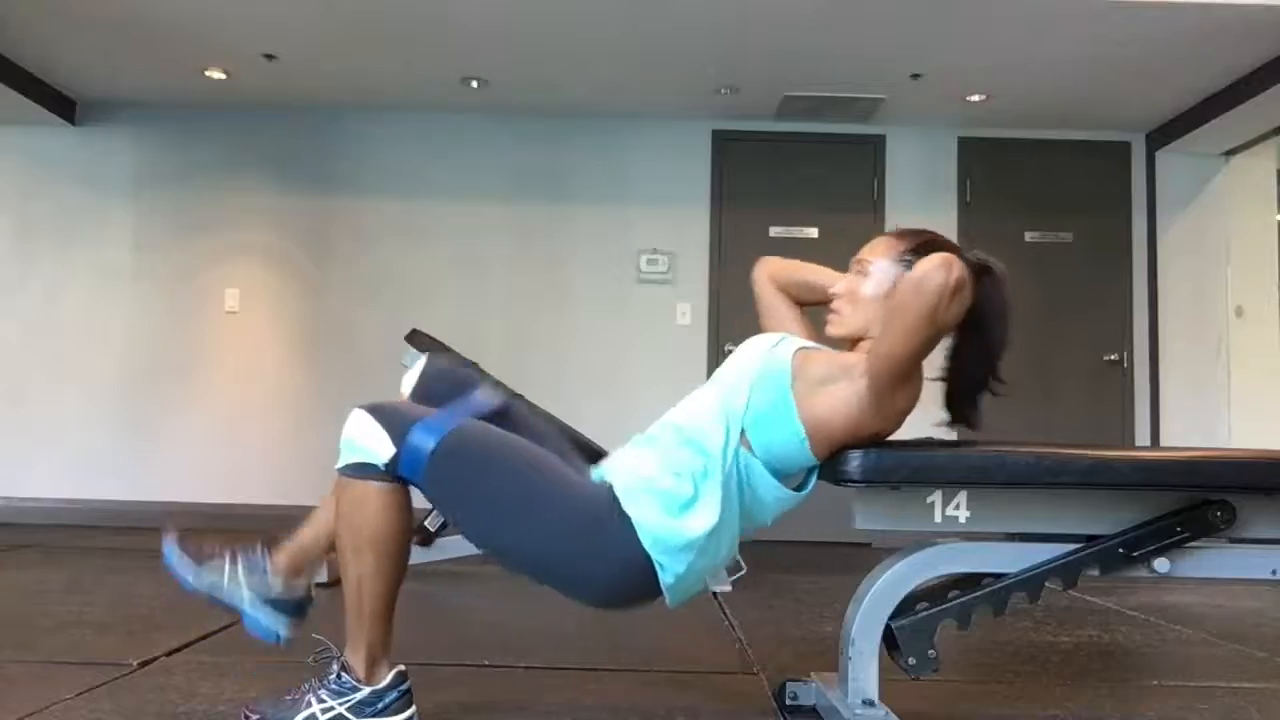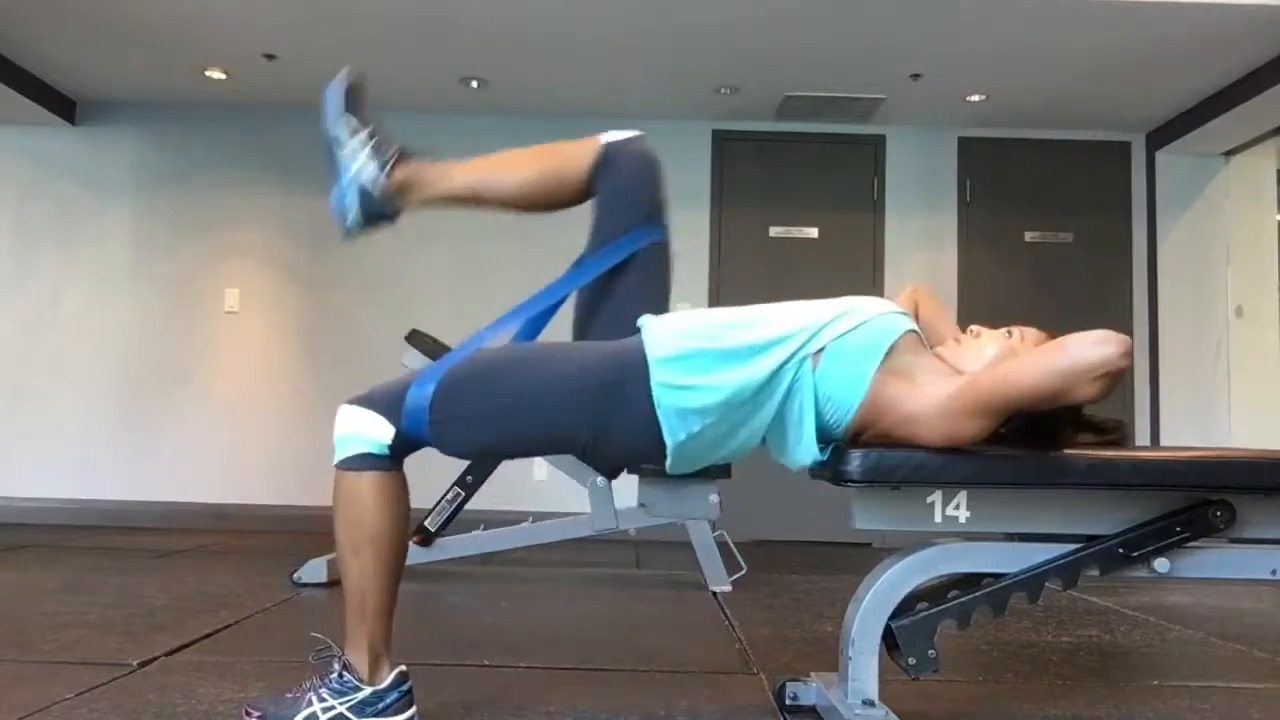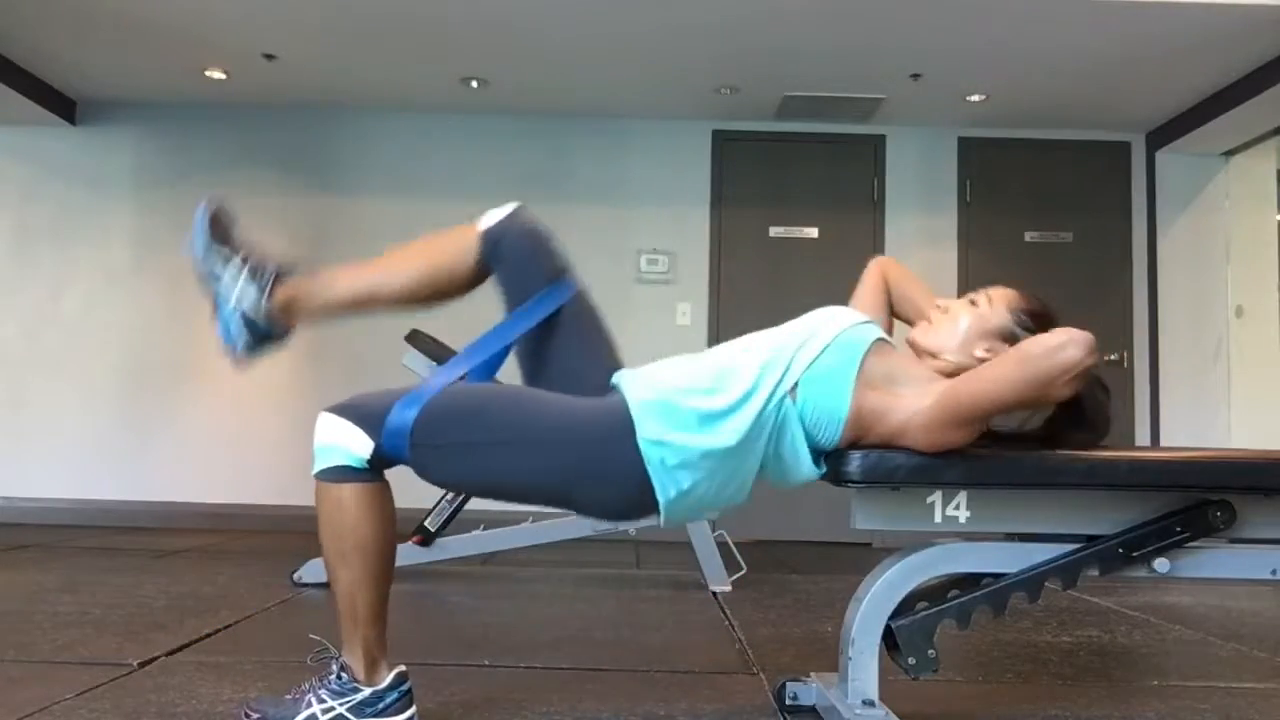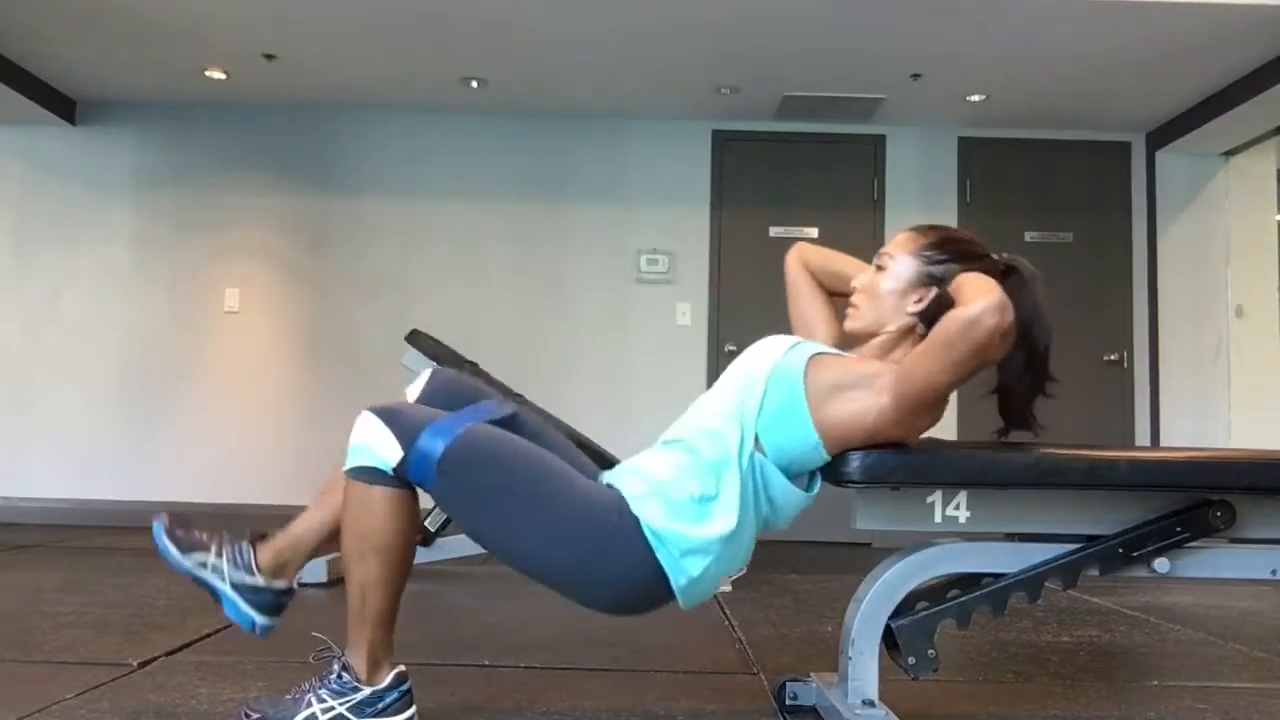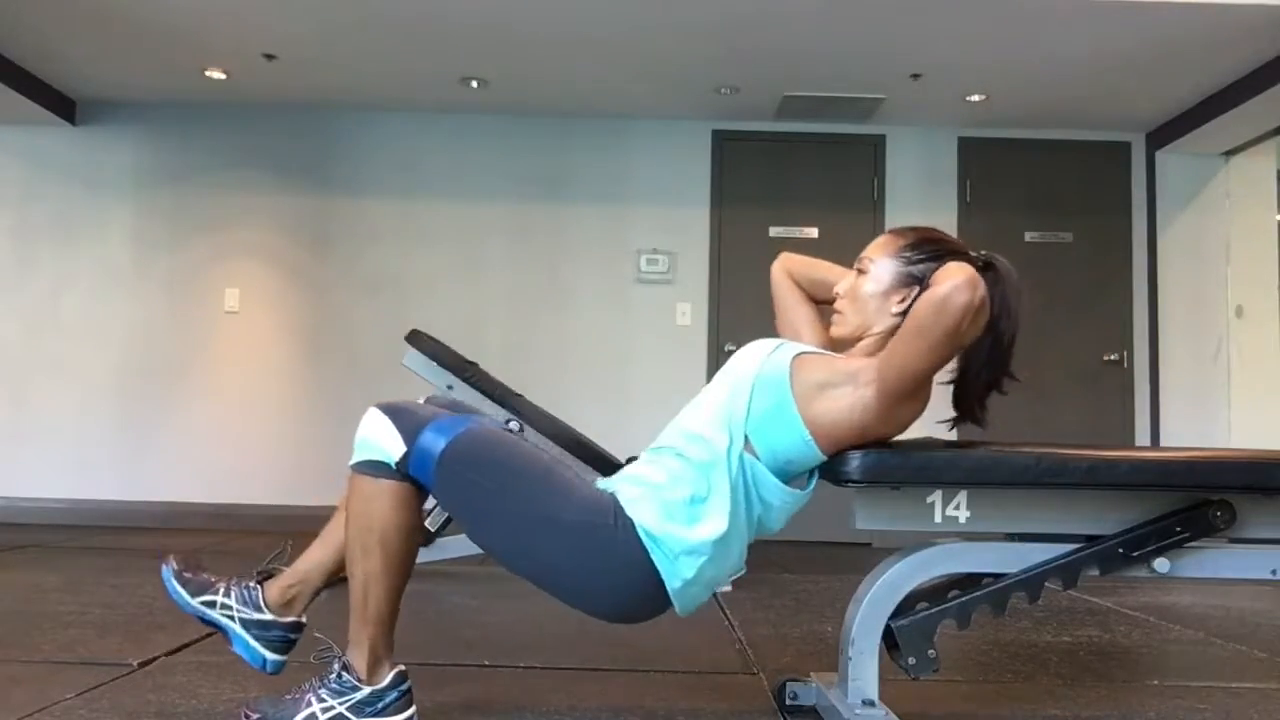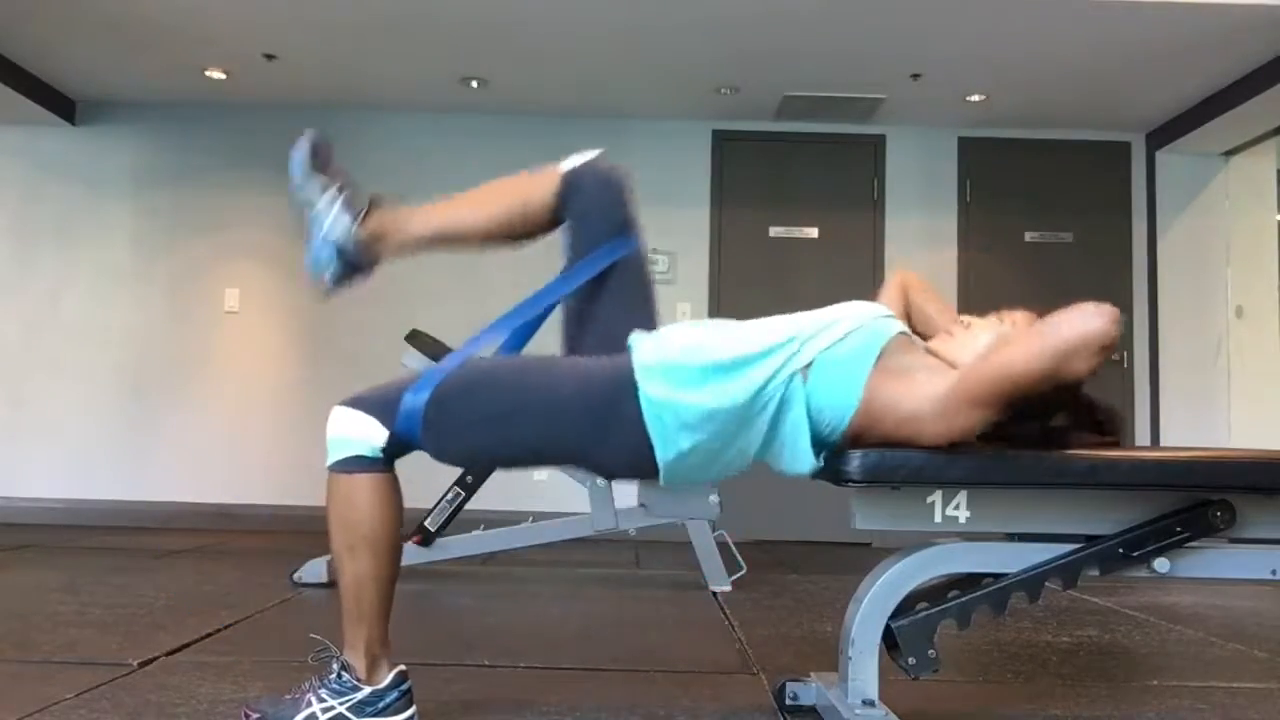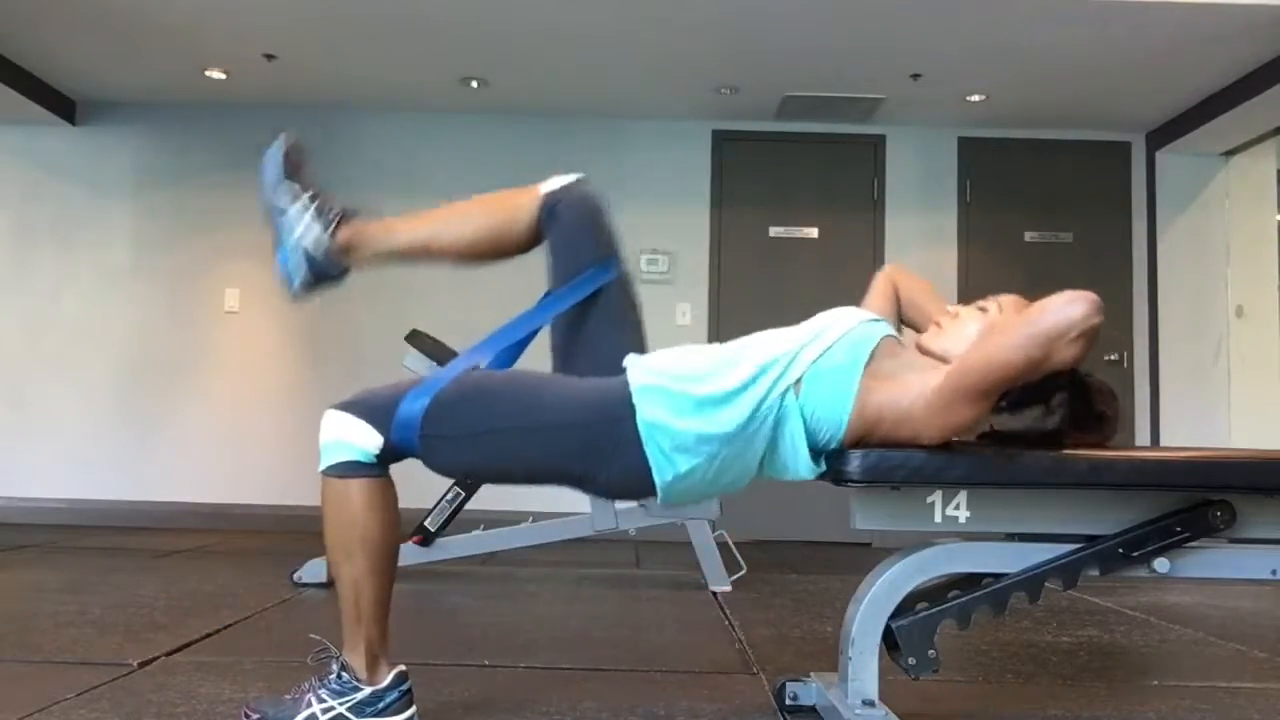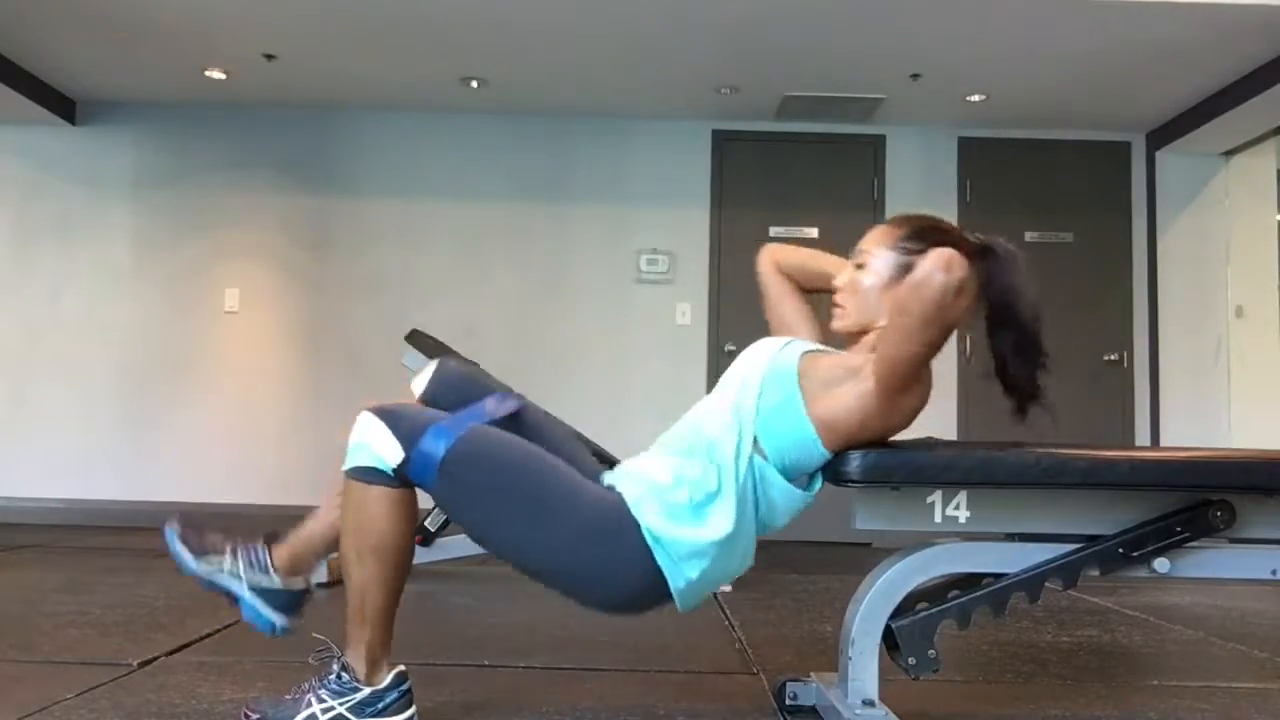
dt=0.5s
person 1, frame 1
left shoulder: (874, 393)
right shoulder: (820, 363)
left elbow: (944, 270)
right elbow: (768, 268)
left wrist: (890, 284)
right wrist: (852, 288)
left hip: (623, 542)
right hip: (610, 492)
left knee: (379, 433)
right knee: (439, 394)
right ankle: (277, 580)
person 1, frame 2
left shoulder: (949, 408)
right shoulder: (918, 359)
left elbow: (1106, 350)
right elbow: (922, 291)
left wrist: (985, 356)
right wrist: (954, 336)
left hip: (642, 392)
right hip: (645, 358)
left knee: (370, 424)
right knee: (627, 159)
right ankle: (391, 183)
person 1, frame 3
left shoulder: (932, 408)
right shoulder: (884, 352)
left elbow: (1071, 347)
right elbow: (881, 265)
left wrist: (994, 324)
right wrist: (942, 304)
left hip: (633, 450)
right hip: (625, 409)
left knee: (351, 432)
right knee: (510, 235)
right ankle: (281, 298)
person 1, frame 4
left shoulder: (888, 398)
right shoulder: (837, 360)
left elbow: (992, 315)
right elbow: (801, 255)
left wrist: (963, 274)
right wrist: (883, 278)
left hip: (632, 545)
right hip: (624, 502)
left knee: (387, 434)
right knee: (442, 397)
right ankle: (267, 569)
person 1, frame 5
left shoulder: (880, 392)
right shoulder: (831, 363)
left elbow: (966, 291)
right elbow: (787, 265)
left wrist: (912, 283)
right wrist: (867, 284)
left hip: (629, 550)
right hip: (620, 511)
left knee: (390, 430)
right knee: (426, 428)
right ankle: (272, 612)
person 1, frame 6
left shoulder: (947, 403)
right shoulder: (914, 355)
left elbow: (1096, 324)
right elbow: (900, 283)
left wrist: (996, 344)
right wrist: (946, 320)
left hip: (637, 408)
right hip: (645, 373)
left knee: (362, 424)
right knee: (590, 184)
right ankle: (366, 235)
person 1, frame 7
left shoulder: (943, 403)
right shoulder: (896, 348)
left elbow: (1080, 312)
right elbow: (893, 273)
left wrist: (1002, 331)
right wrist: (945, 308)
left hip: (636, 428)
right hip: (637, 391)
left knee: (354, 431)
right knee: (569, 204)
right ankle: (338, 245)
person 1, frame 8
left shoulder: (884, 387)
right shoulder: (823, 361)
left elbow: (947, 271)
right elbow: (772, 257)
left wrist: (918, 272)
right wrist: (860, 273)
left hip: (635, 546)
right hip: (626, 503)
left knee: (386, 434)
right knee: (443, 393)
right ankle: (280, 569)
